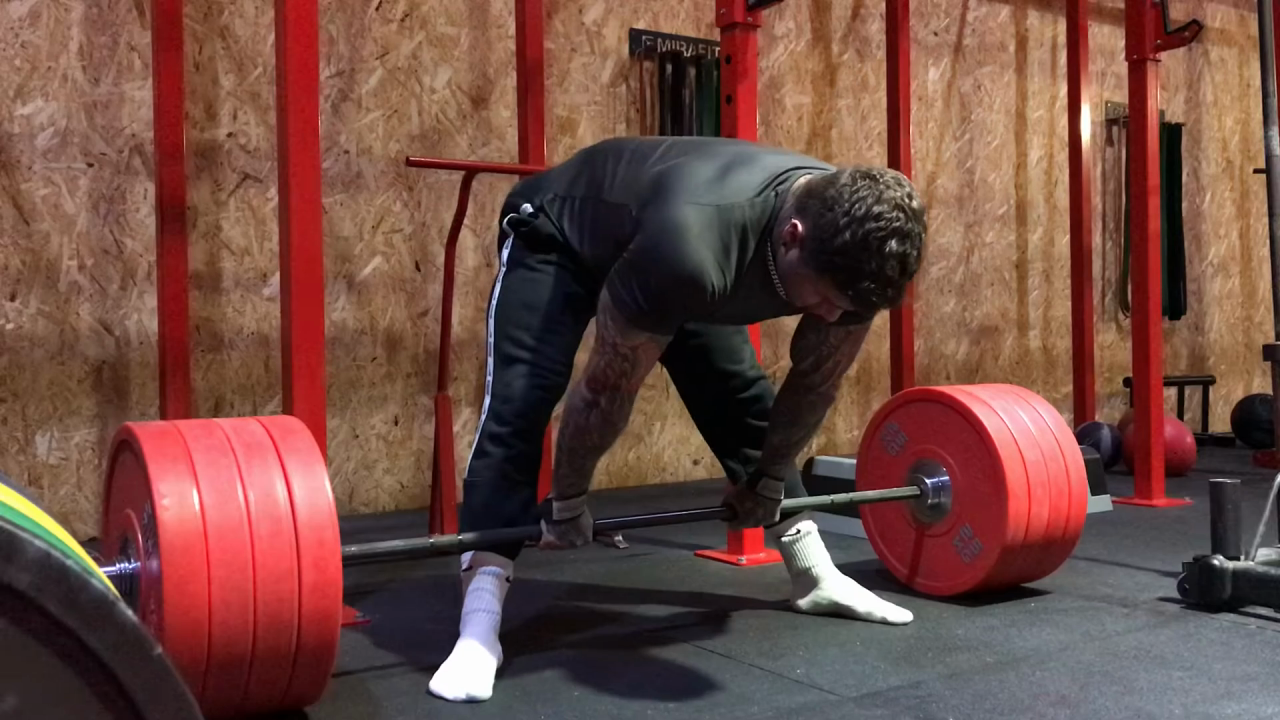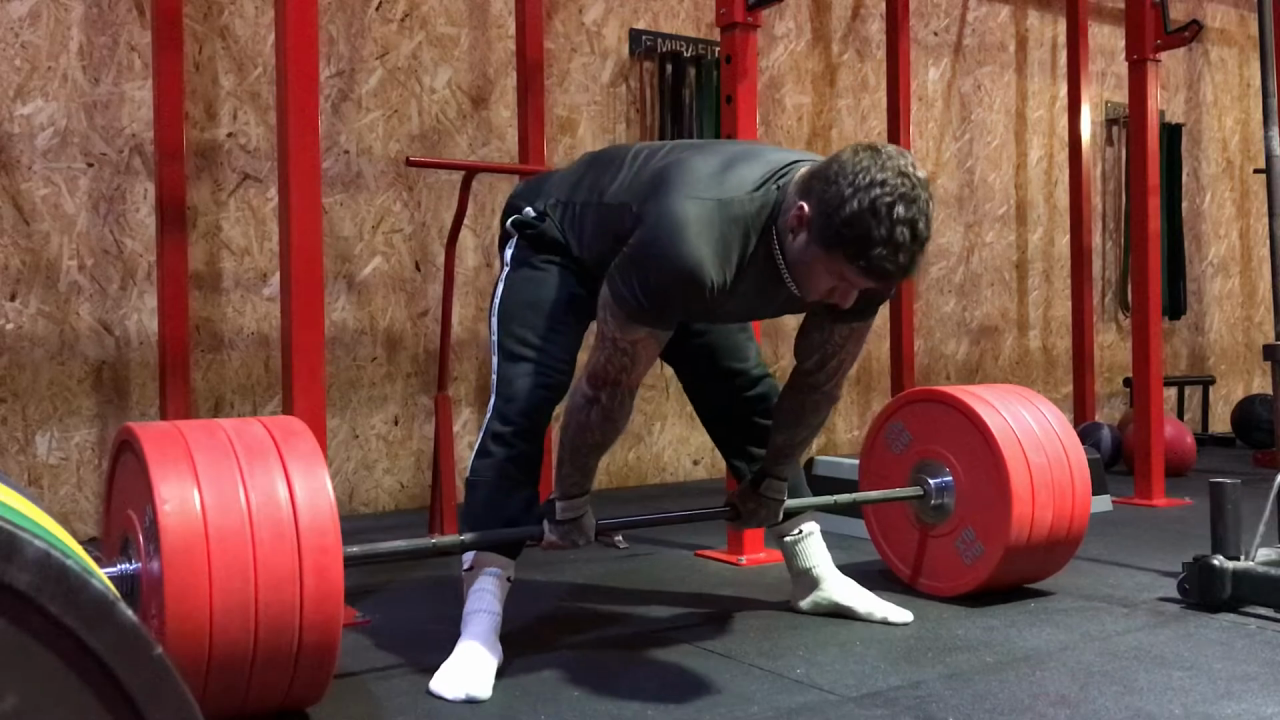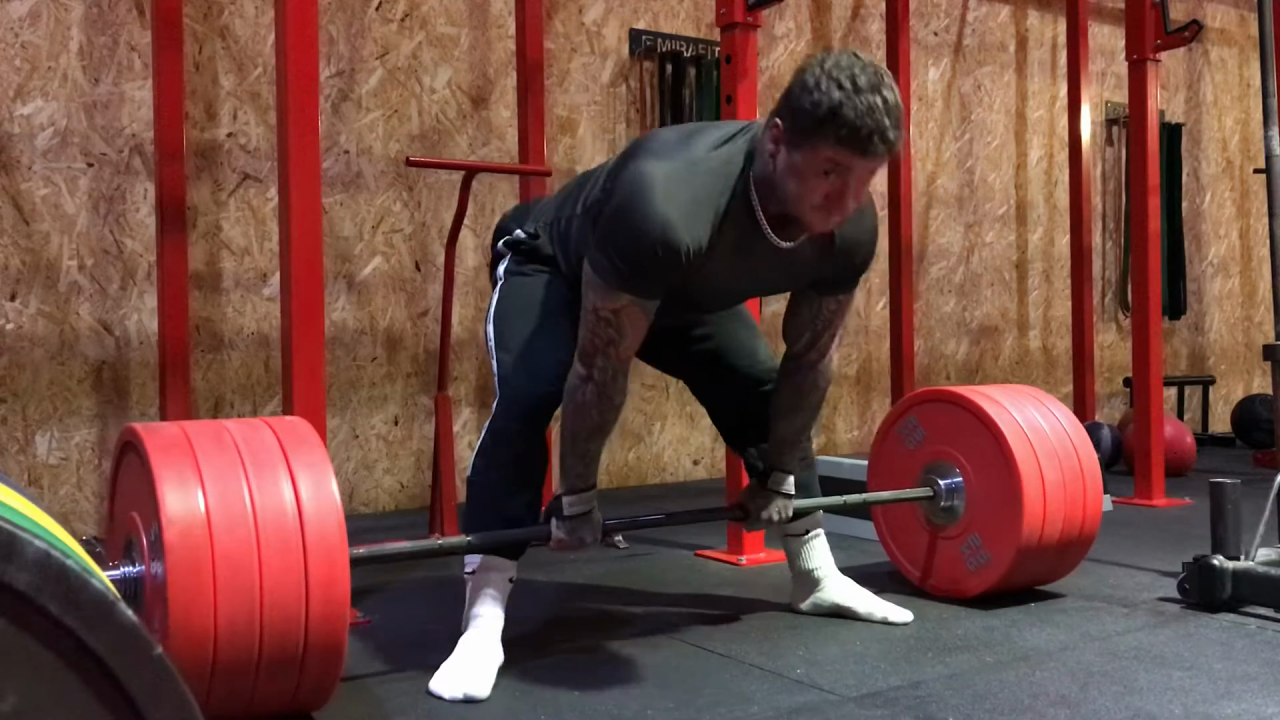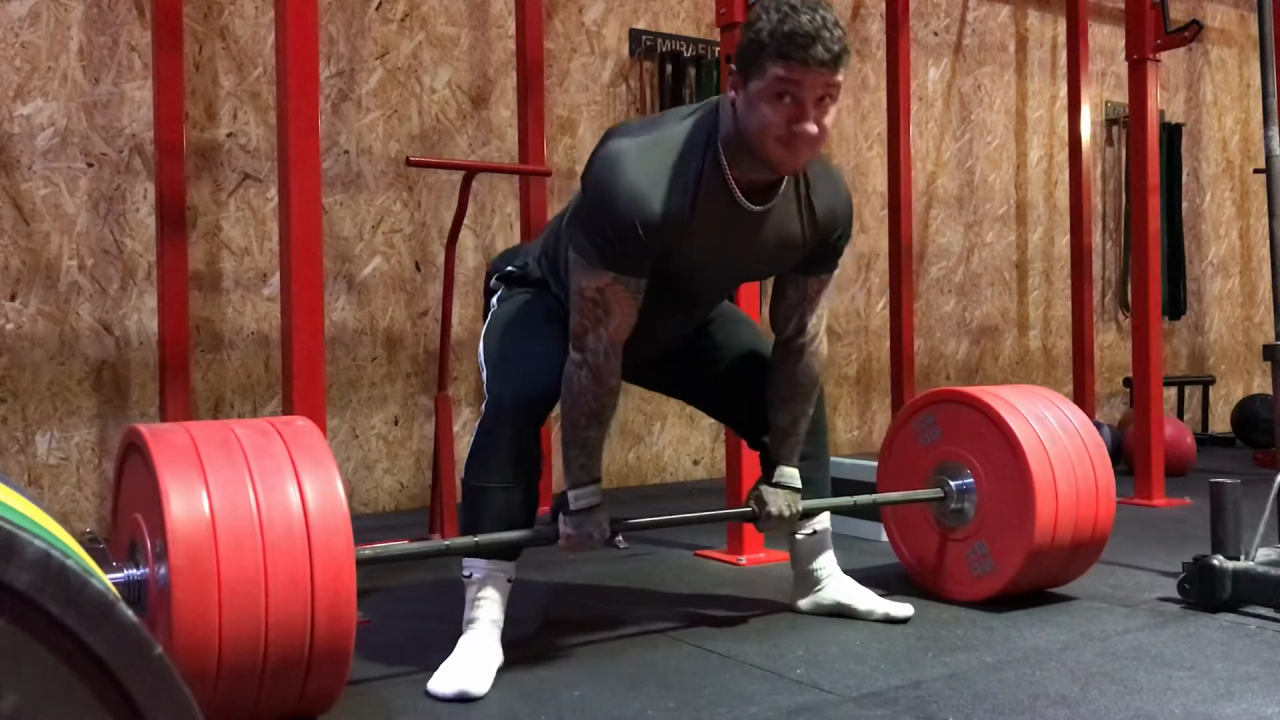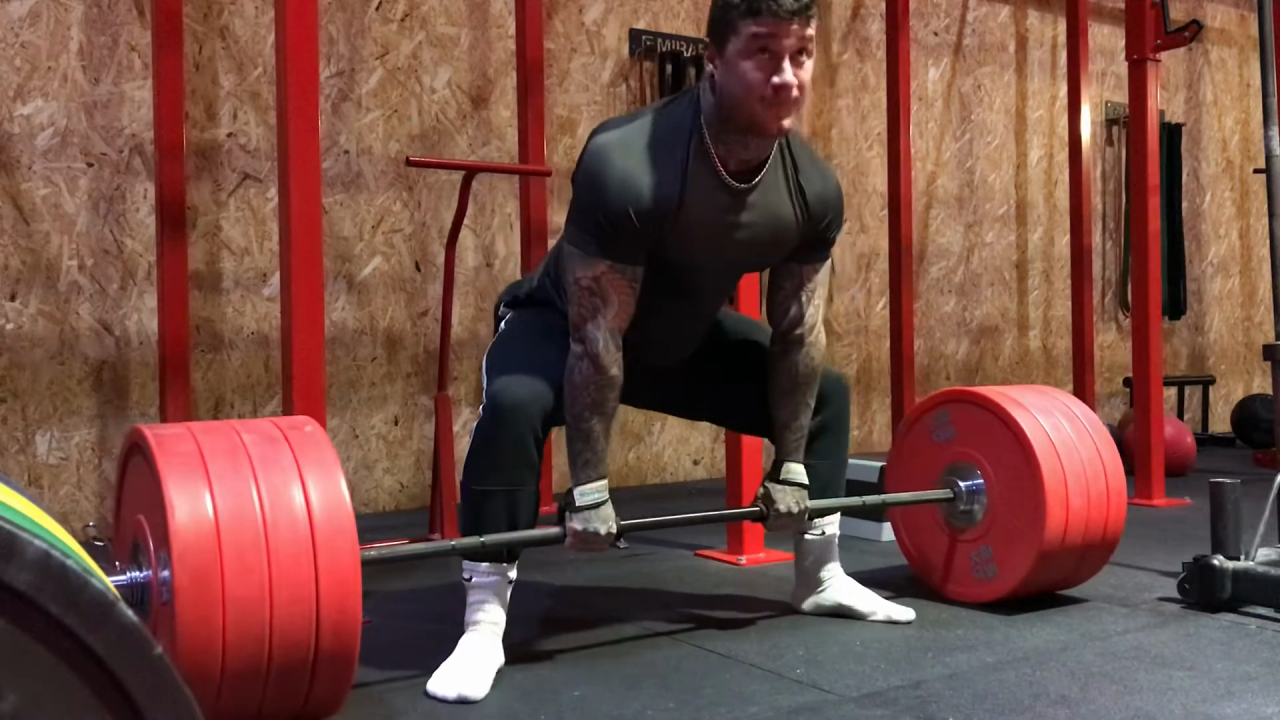
dt=0.4s
person 1, frame 1
left shoulder: (852, 248)
right shoulder: (688, 245)
left elbow: (815, 380)
right elbow: (608, 388)
left wrist: (768, 481)
right wrist: (567, 503)
left hip: (677, 266)
right hip: (557, 237)
left knee: (747, 397)
right knee: (521, 402)
left ankle: (815, 576)
right ankle: (480, 620)
person 1, frame 2
left shoulder: (860, 249)
right shoulder: (689, 238)
left elbow: (818, 380)
right elbow: (609, 386)
left wrist: (773, 481)
right wrist: (570, 502)
left hip: (678, 271)
right hip: (558, 241)
left knee: (751, 397)
right knee: (524, 402)
left ankle: (816, 575)
right ankle: (481, 623)
person 1, frame 3
left shoulder: (851, 229)
right shoulder: (664, 202)
left elbow: (807, 359)
right elbow: (601, 367)
left wrist: (780, 474)
right wrist: (577, 499)
left hip: (684, 289)
right hip: (552, 266)
left knee: (765, 395)
right knee: (527, 400)
left ankle: (816, 576)
right ankle: (483, 618)
person 1, frame 4
left shoulder: (825, 201)
right shoulder: (638, 175)
left elbow: (799, 342)
right elbow: (596, 353)
left wrist: (785, 470)
right wrist: (583, 494)
left hip: (678, 314)
right hip: (550, 299)
left knee: (795, 396)
right knee: (517, 400)
left ankle: (818, 576)
right ankle: (484, 618)
person 1, frame 5
left shoulder: (812, 189)
right shoulder: (627, 165)
left elbow: (797, 335)
right elbow: (596, 339)
left wrist: (789, 466)
right wrist: (589, 489)
left hip: (685, 336)
right hip: (561, 324)
left knee: (823, 392)
right knee: (515, 402)
left ankle: (820, 578)
right ankle: (485, 620)
